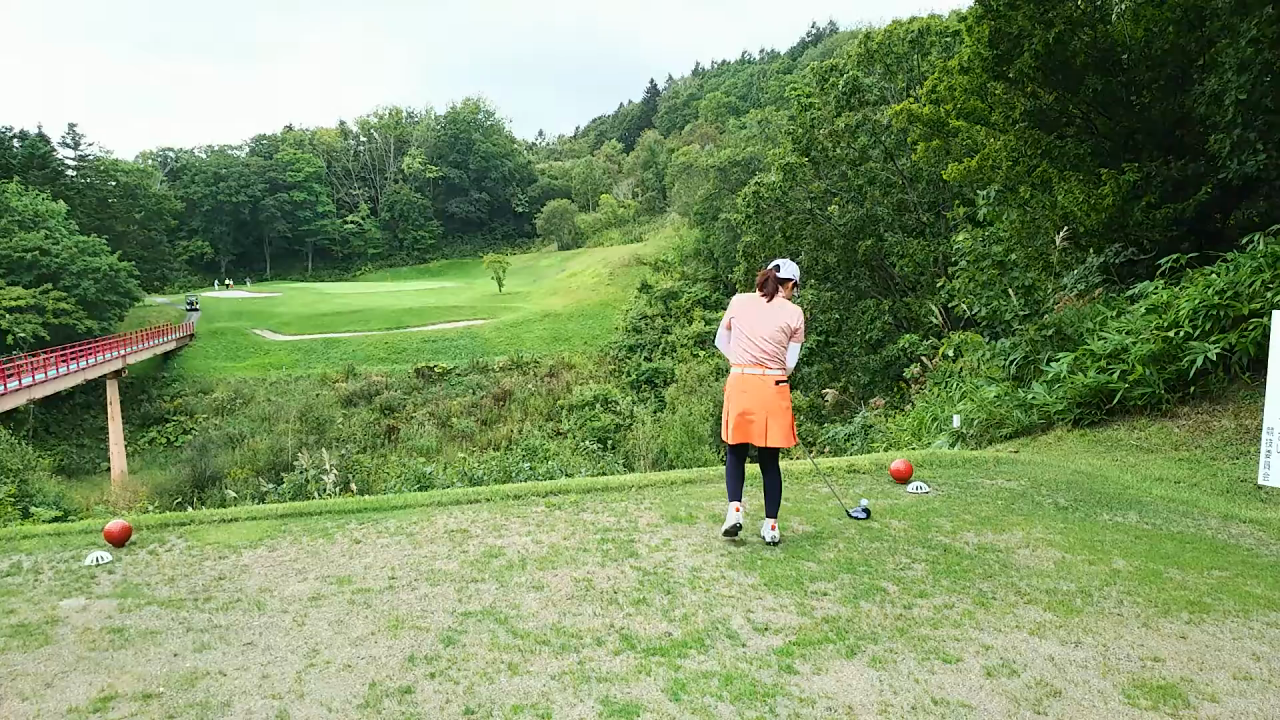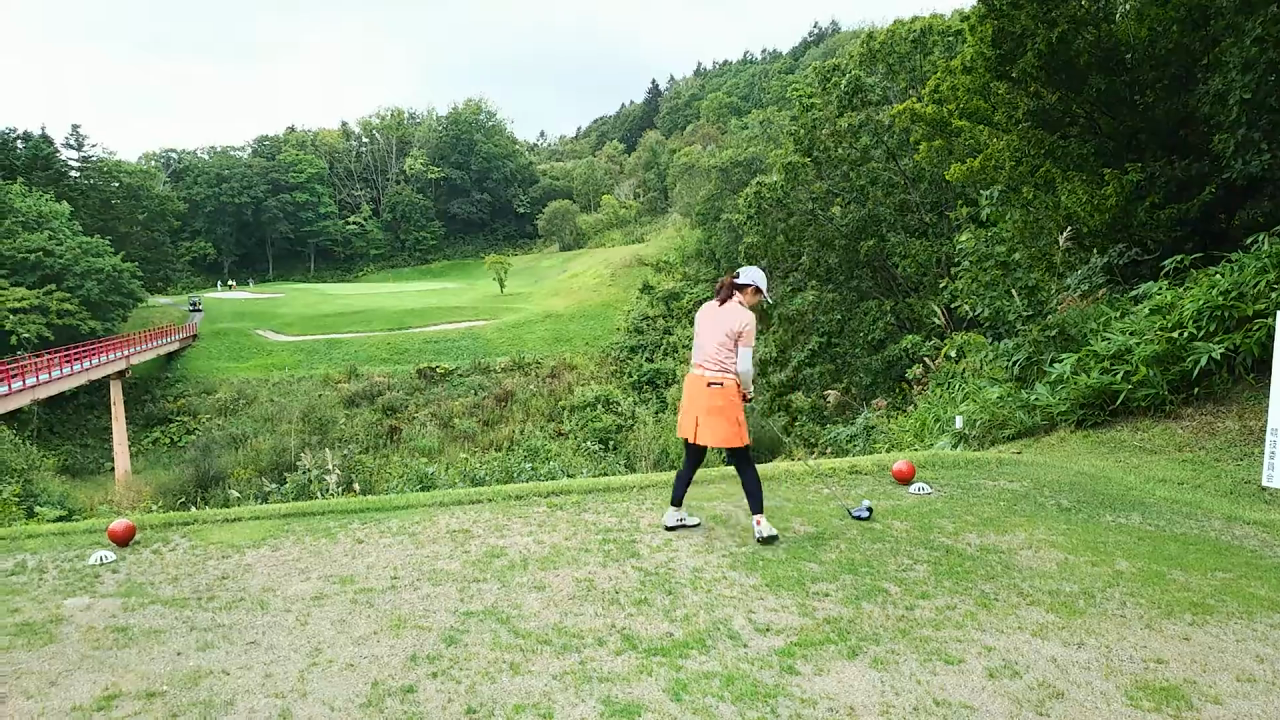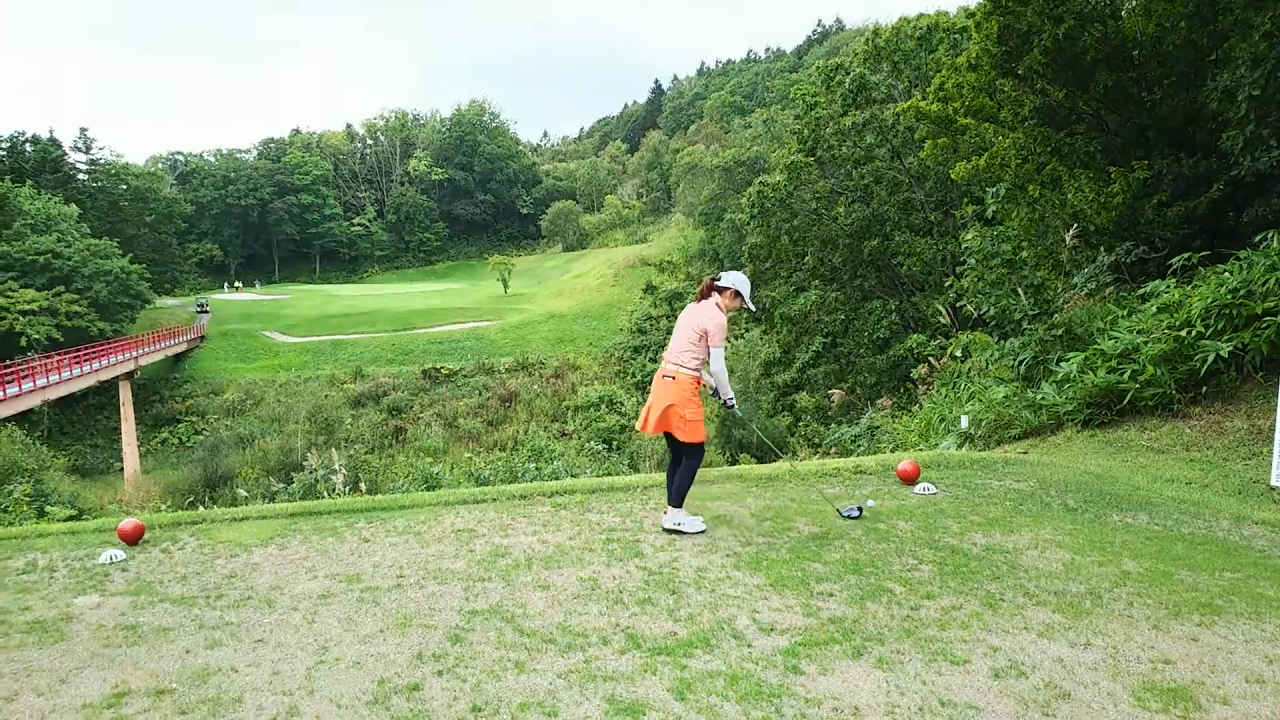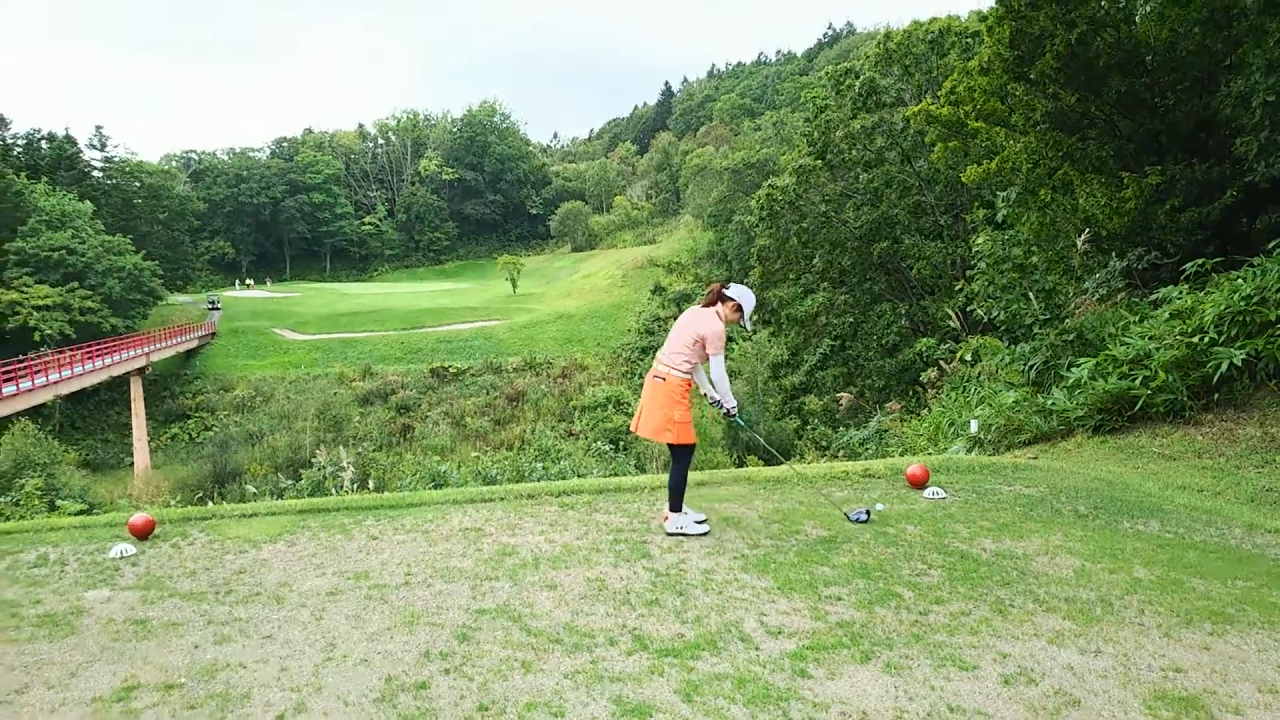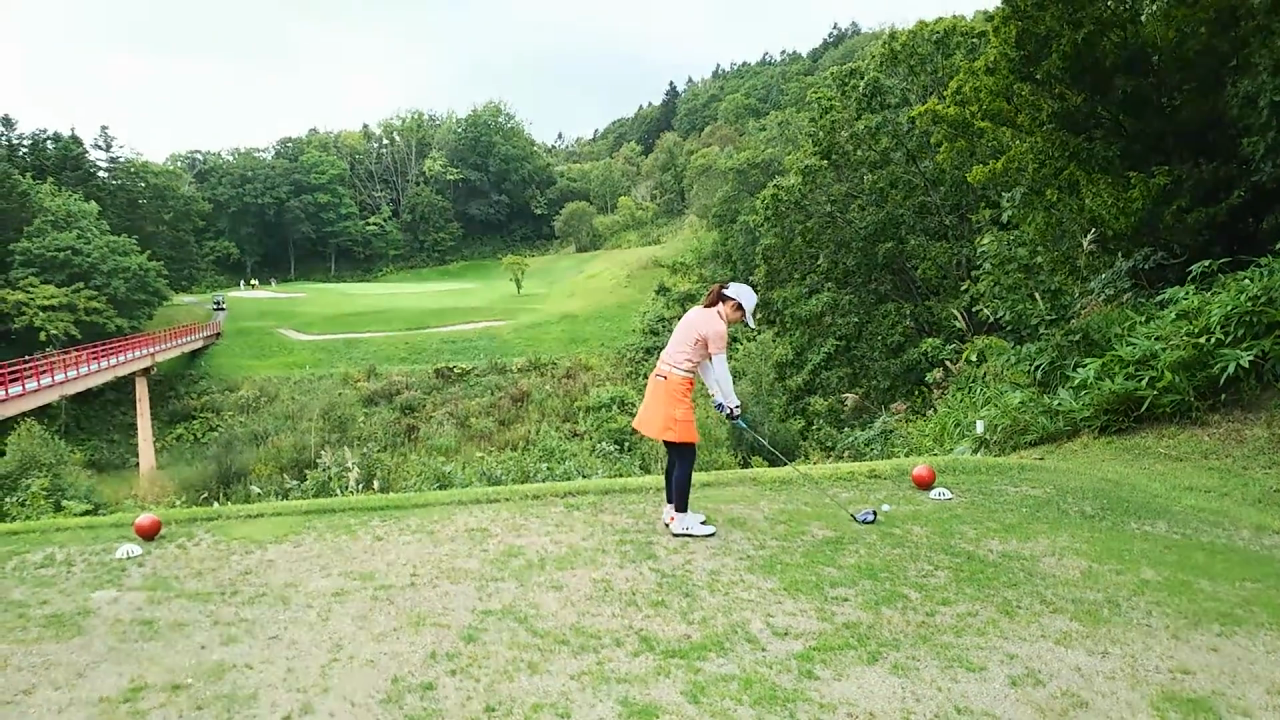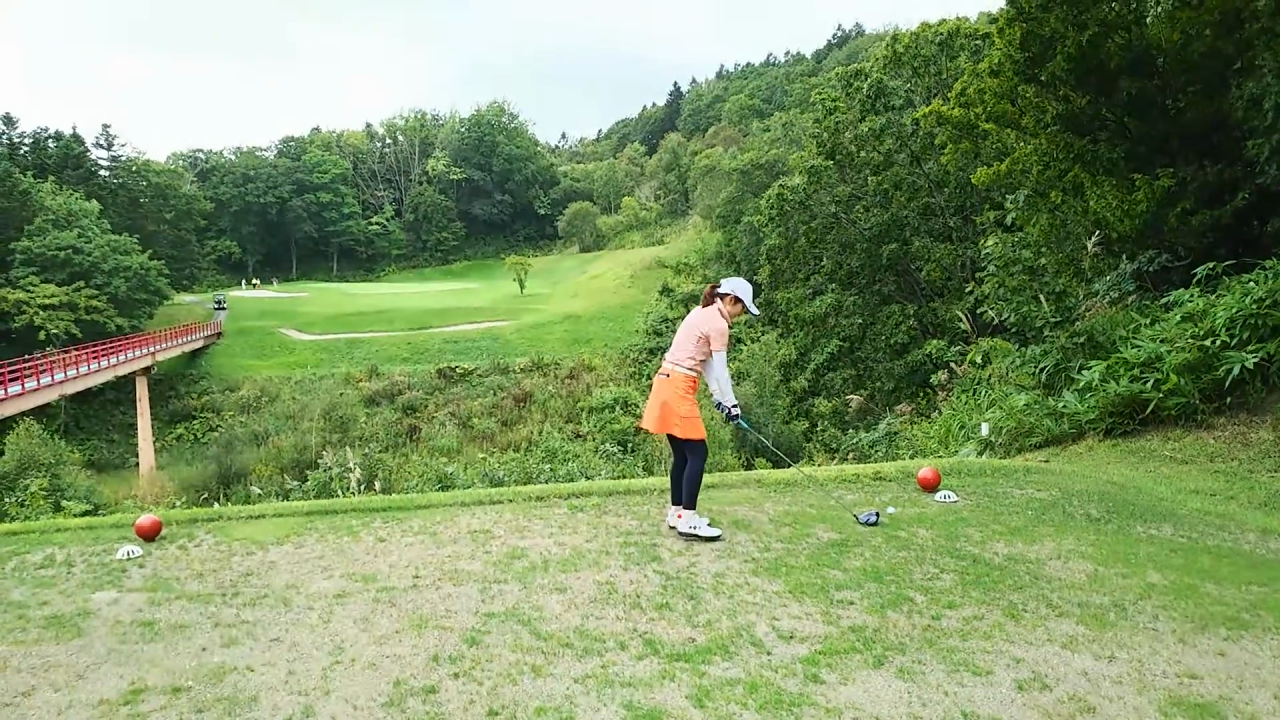
dt=0.3s
person 1, frame 1
left shoulder: (739, 302)
right shoulder: (794, 313)
left elbow: (721, 343)
right elbow: (791, 363)
left hip: (740, 384)
right hip: (774, 389)
left knee: (735, 455)
right knee: (769, 462)
left ankle: (735, 509)
right ankle: (771, 525)
person 1, frame 2
left shoulder: (705, 309)
right shoulder: (745, 318)
right elbow: (743, 367)
right wrist: (747, 389)
left hip: (695, 386)
right hip: (721, 391)
left knee: (693, 457)
right knee: (742, 461)
left ankle: (674, 514)
right ankle: (760, 522)
person 1, frame 3
left shoulder: (695, 308)
right shoulder: (717, 318)
right elbow: (717, 366)
left wrist: (710, 384)
right wrist: (728, 396)
left hip: (666, 381)
right hip: (681, 388)
left knee: (678, 453)
right knee: (694, 454)
left ankle: (674, 511)
right ankle: (674, 515)
person 1, frame 4
left shoulder: (696, 312)
right shoulder: (714, 326)
right elbow: (718, 373)
left wrist: (709, 393)
right wrist: (730, 404)
left hip: (660, 382)
right hip: (671, 388)
left knee: (681, 452)
right knee: (682, 455)
left ankle: (675, 508)
right ankle: (675, 519)
person 1, frame 5
left shoulder: (700, 313)
right shoulder: (716, 326)
right elbow: (721, 372)
left wrist: (717, 397)
right wrist: (733, 404)
left hip: (664, 382)
right hip: (674, 388)
left knee: (677, 453)
right knee: (685, 455)
left ankle: (672, 510)
right ankle: (680, 520)
person 1, frame 6
left shoulder: (702, 313)
right shoulder: (717, 323)
right elbow: (720, 369)
left wrist: (717, 396)
right wrist: (732, 403)
left hip: (670, 383)
right hip: (678, 388)
left knee: (682, 455)
right knee: (697, 453)
left ankle: (677, 512)
right ankle: (688, 519)
